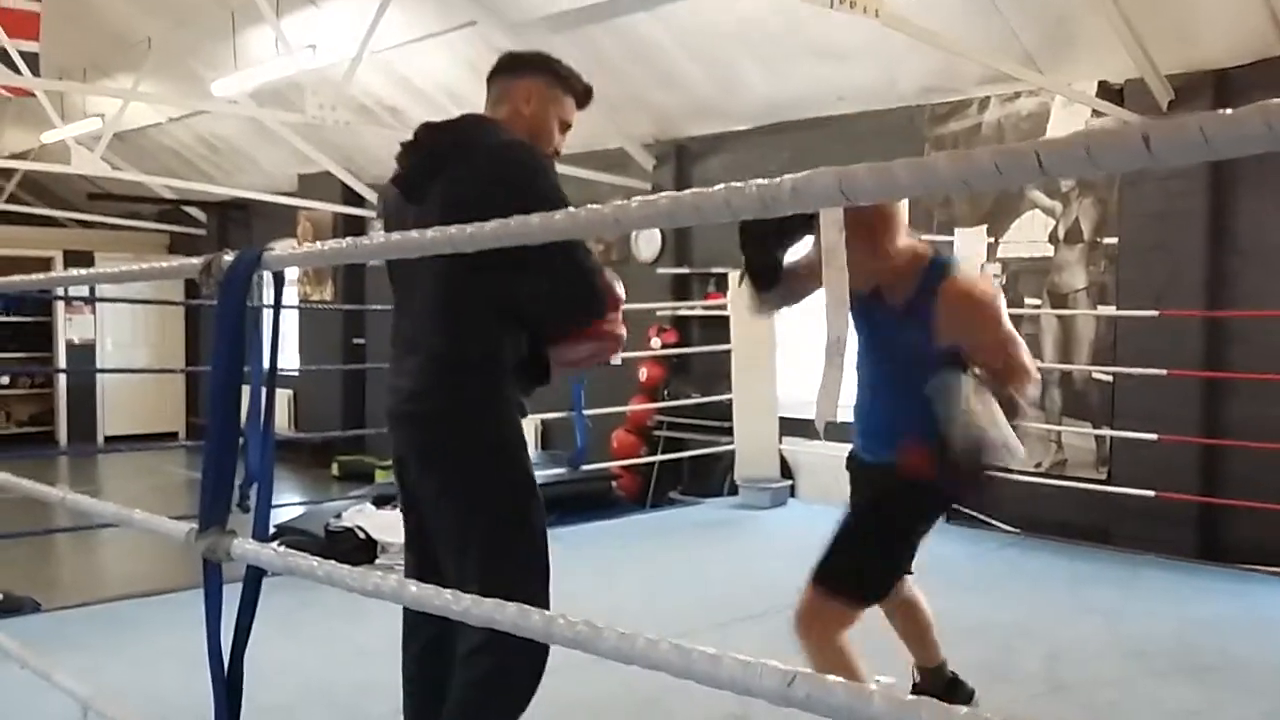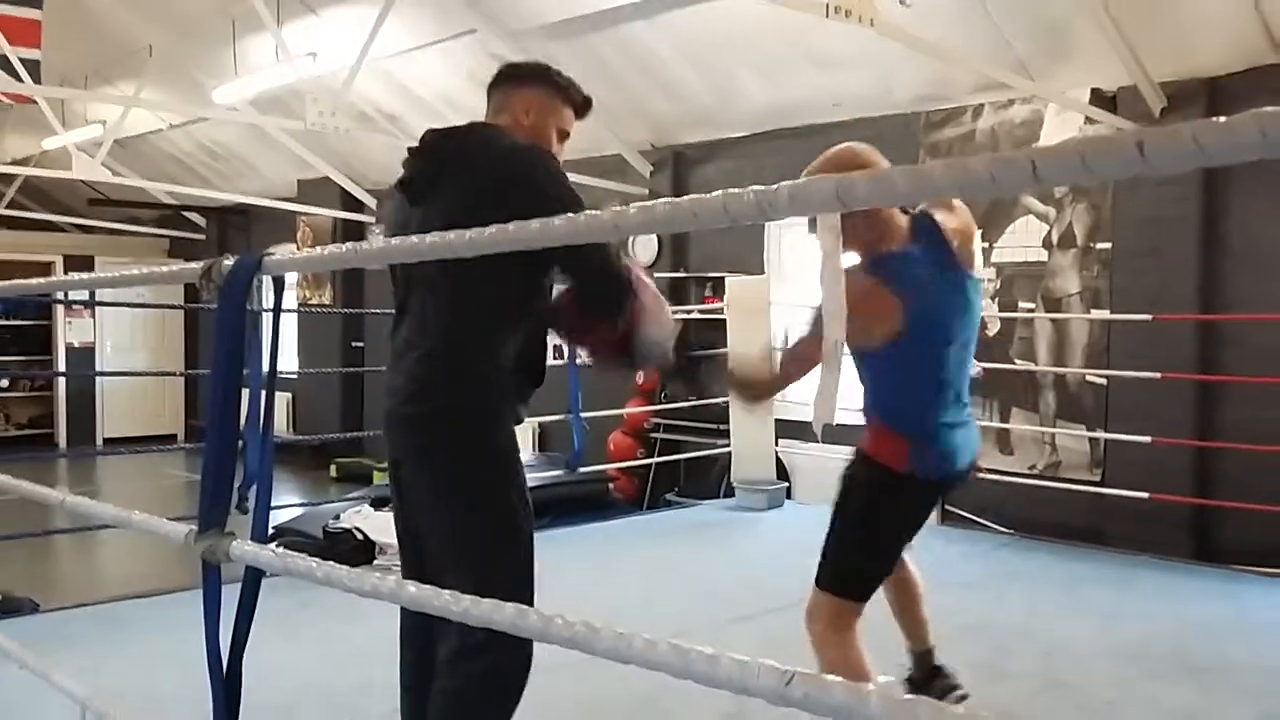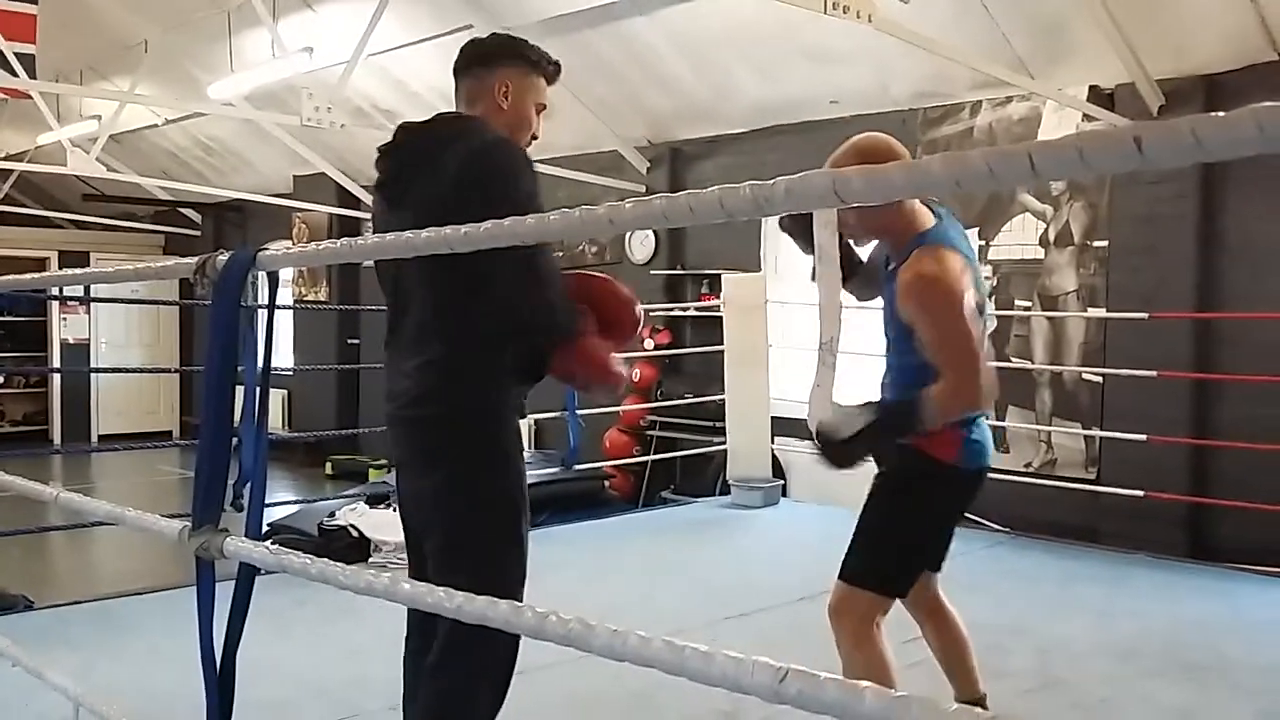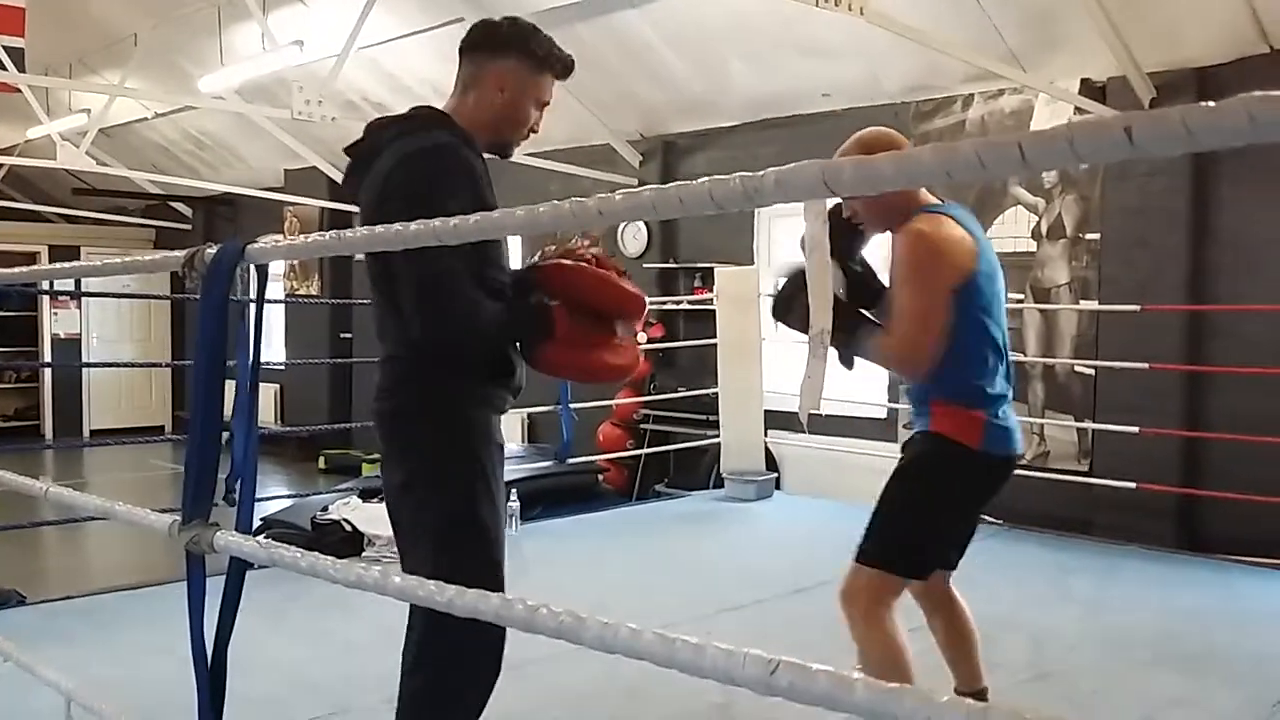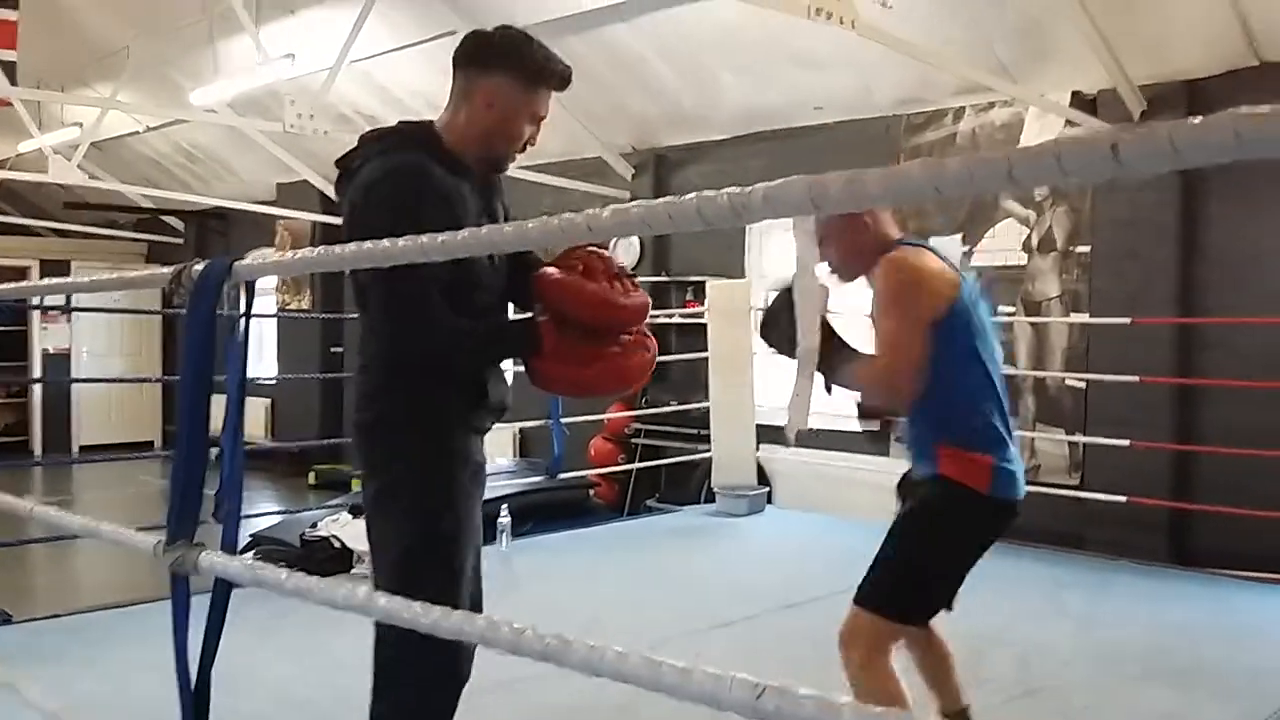
dt=0.2s
person 1, frame 1
left shoulder: (411, 178)
right shoulder: (512, 163)
right elbow: (578, 295)
left wrist: (542, 326)
right wrist: (595, 319)
left hip: (416, 409)
right hip: (469, 414)
left knee: (440, 612)
right knee: (510, 626)
person 1, frame 2
left shoulder: (411, 187)
right shoulder: (519, 169)
right elbow: (609, 288)
left wrist: (536, 313)
left hip: (410, 412)
right hip: (465, 416)
left knee: (433, 614)
right knee: (493, 629)
person 1, frame 3
left shoulder: (399, 178)
right shoulder: (491, 160)
right elbow: (526, 296)
left wrist: (551, 331)
right wrist: (576, 341)
left hip: (415, 410)
right hip: (468, 415)
left knee: (439, 612)
right knee: (480, 626)
person 1, frame 4
left shoulder: (410, 158)
right shoulder: (439, 164)
left elbow: (473, 285)
right elbow: (444, 315)
right wrist: (543, 318)
left hip: (423, 409)
right hip: (442, 414)
left knee: (443, 609)
right knee: (465, 621)
person 1, frame 5
left shoulder: (473, 182)
right shoulder: (400, 186)
left elbow: (512, 276)
right elbow: (415, 336)
right wrist: (532, 337)
left hip: (448, 431)
right hip: (415, 435)
left knee: (442, 627)
right knee: (427, 638)
person 2, frame 1
left shoulder: (960, 297)
right shoulder: (847, 255)
left elbow: (1019, 375)
right elbow: (774, 296)
right wrist: (763, 255)
left hip: (914, 472)
right hip: (873, 454)
left knee: (816, 620)
right knee: (885, 580)
right ankle: (939, 684)
person 2, frame 2
left shoulder: (866, 295)
right shoulder: (952, 222)
left elbow: (770, 385)
left hip: (901, 458)
right hip: (951, 447)
left knee: (829, 615)
right knee: (877, 554)
right ankle: (928, 671)
person 2, frame 3
left shoulder: (927, 275)
right shoulder: (933, 222)
left elbow: (971, 390)
right elbow: (873, 285)
left wrist: (887, 421)
left hip: (938, 453)
right hip: (953, 449)
left knee: (852, 609)
right knee: (915, 584)
right ankle: (976, 709)
person 2, frame 4
left shoulder: (921, 239)
right shoulder: (943, 224)
left elbow: (908, 352)
right elbow: (900, 316)
left wrist: (836, 326)
left hip: (960, 435)
right hip: (972, 433)
left knee: (864, 594)
right knee: (927, 579)
right ankle: (975, 703)
person 2, frame 5
left shoulder: (902, 271)
right shoulder: (927, 268)
left elbow: (894, 387)
left wrist: (819, 350)
left hip: (967, 480)
right hip: (970, 474)
left knee: (863, 642)
right knee: (904, 614)
person 3, frame 1
left shoulder: (1091, 206)
right shoulder: (1059, 209)
right elbow: (1029, 190)
left hip: (1079, 295)
right hip: (1051, 295)
left knee: (1081, 377)
right knee: (1050, 374)
left ankle: (1102, 442)
right ankle: (1055, 447)
person 3, frame 2
left shoulder: (1084, 211)
right shoulder: (1052, 214)
right elbow: (1024, 196)
left hip: (1072, 300)
right hip: (1045, 300)
left knee: (1074, 380)
right knee: (1044, 377)
left ankle: (1095, 445)
right ankle: (1049, 449)
person 3, frame 3
left shoulder: (1081, 209)
right shoulder: (1049, 213)
left hip: (1069, 298)
right hip: (1041, 298)
left knee: (1070, 377)
right knee: (1040, 374)
left ankle: (1091, 444)
right ankle: (1045, 447)
person 3, frame 4
left shoulder: (1073, 201)
right shoulder: (1041, 205)
right elbow: (1013, 187)
left hip: (1061, 290)
right hip: (1034, 290)
left knee: (1063, 370)
right knee: (1033, 367)
left ankle: (1084, 435)
right ankle: (1037, 440)
person 3, frame 5
left shoulder: (1063, 214)
right shoulder: (1034, 219)
left hip: (1053, 304)
right hip: (1025, 304)
left knee: (1054, 383)
right knee: (1024, 380)
left ankle: (1075, 449)
right ankle: (1028, 452)
